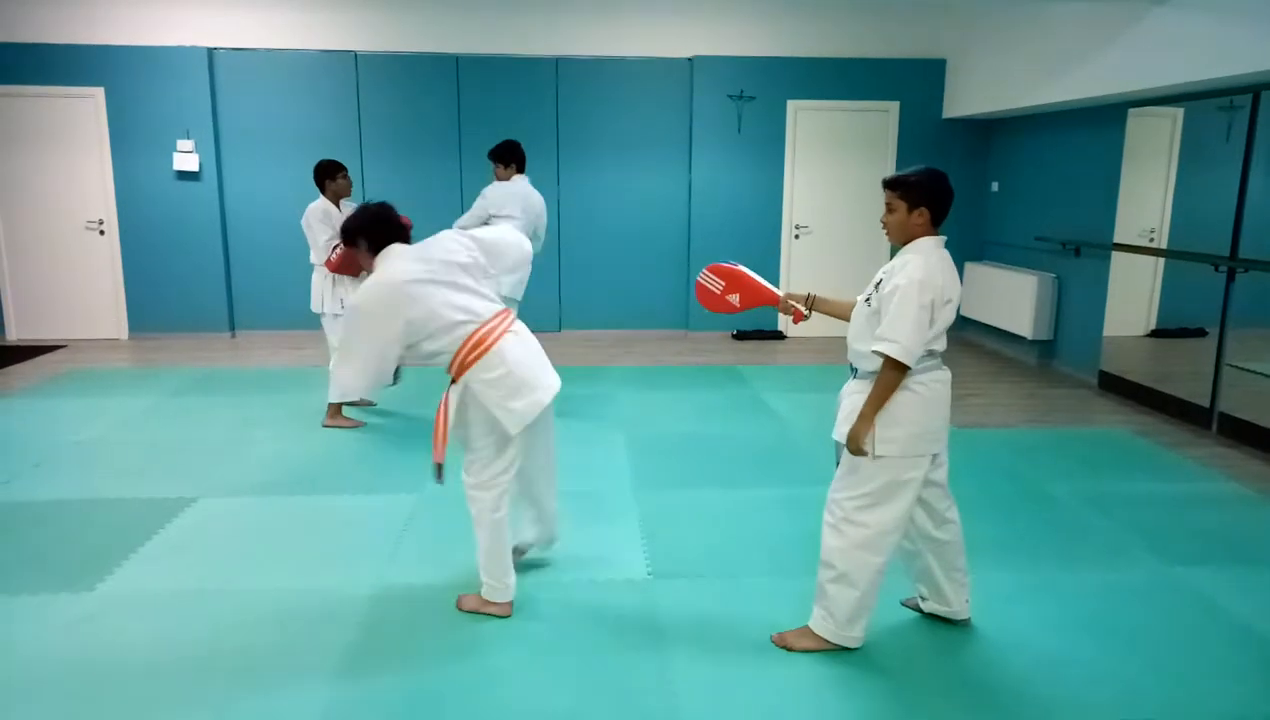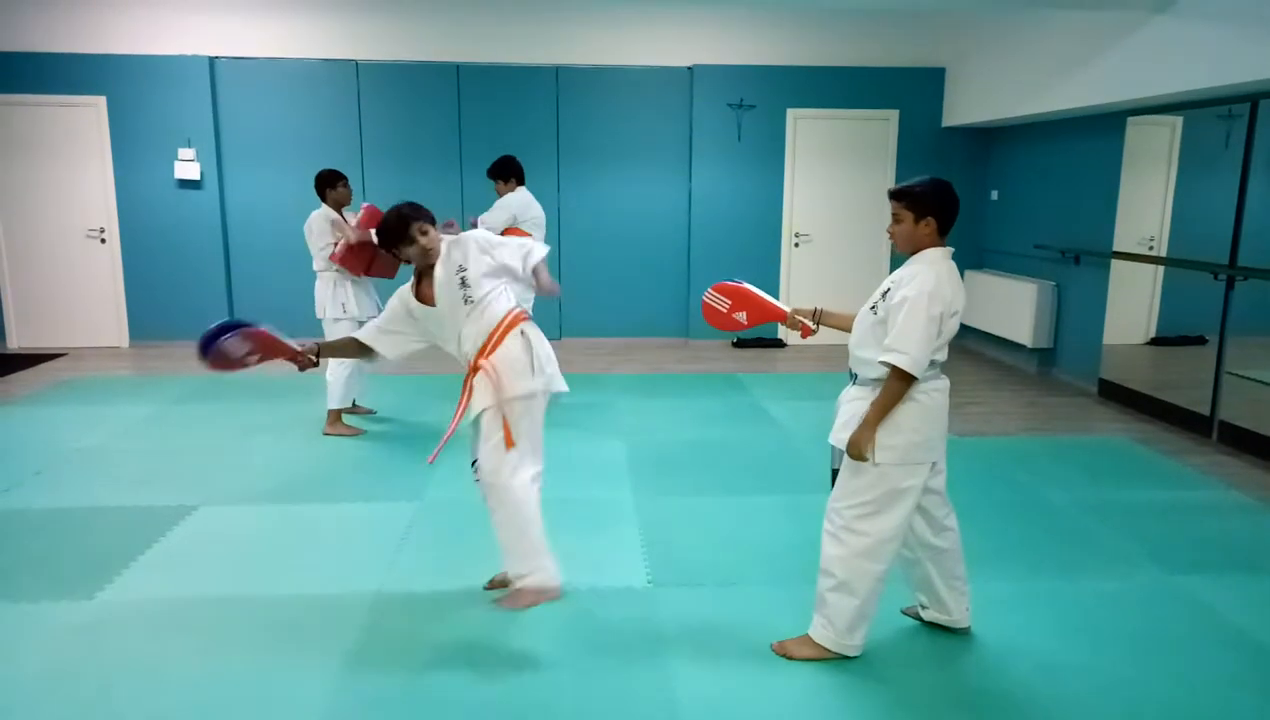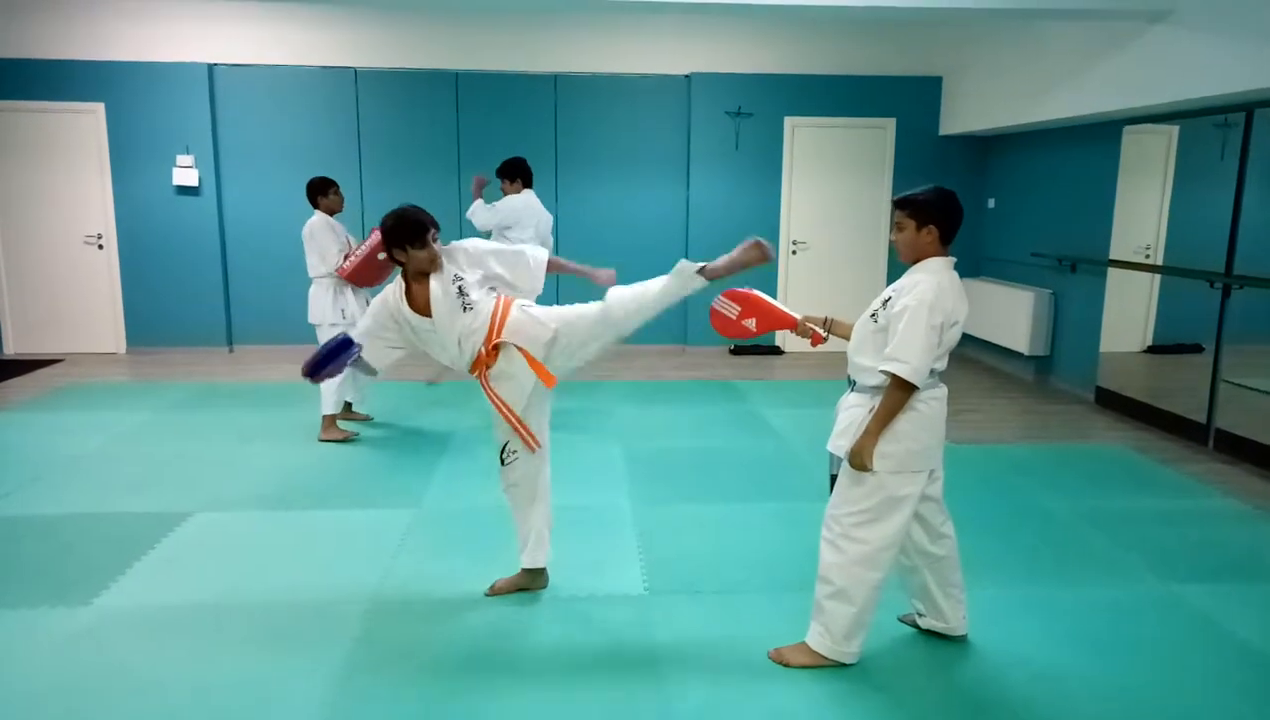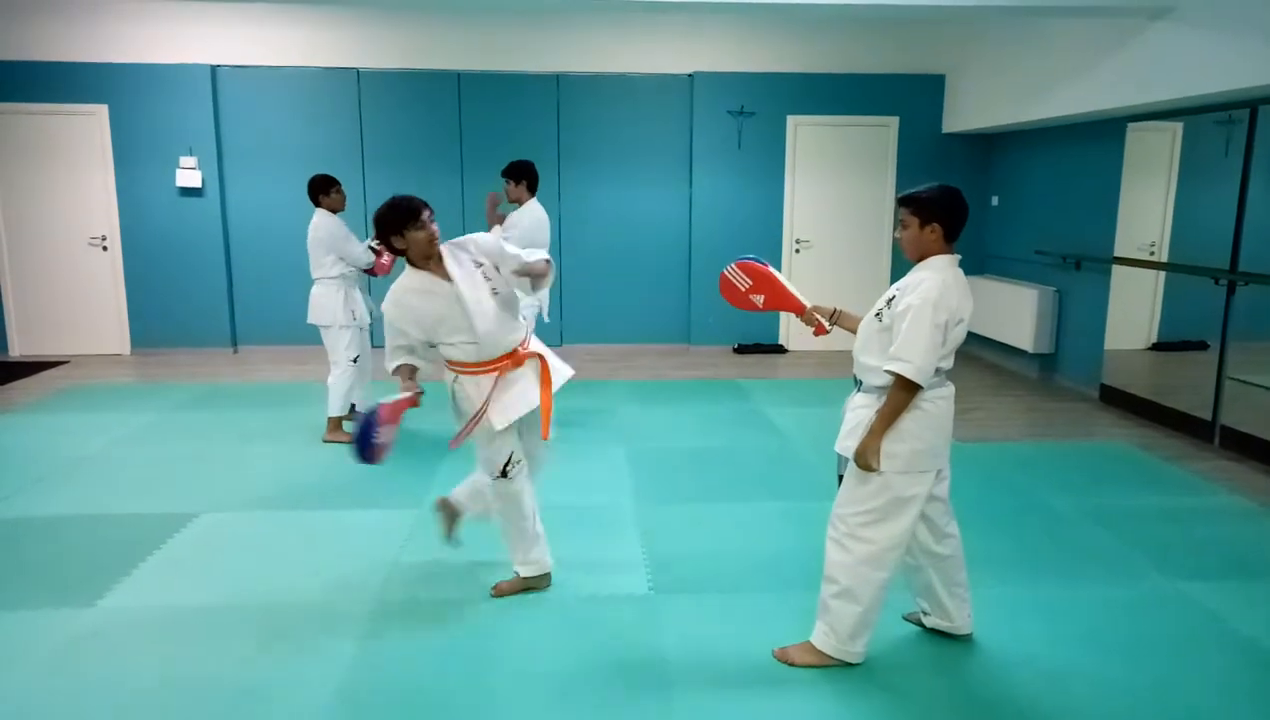
dt=0.3s
person 1, frame 1
left shoulder: (914, 270)
right shoulder: (930, 261)
left elbow: (898, 355)
right elbow: (877, 315)
left wrist: (865, 419)
right wrist: (810, 302)
left hip: (899, 406)
right hip: (920, 404)
left knee: (856, 514)
right knee: (928, 505)
left ankle: (834, 626)
right ankle: (948, 600)
person 1, frame 2
left shoulder: (925, 281)
right shoulder: (927, 271)
left elbow: (904, 365)
right elbow: (882, 327)
left wrist: (867, 427)
right wrist: (816, 316)
left hip: (896, 414)
right hip: (914, 414)
left knee: (856, 522)
right knee: (926, 513)
left ankle: (834, 634)
right ankle: (947, 609)
person 1, frame 3
left shoulder: (926, 290)
right shoulder: (931, 281)
left elbow: (905, 374)
right elbow: (889, 339)
left wrist: (869, 436)
right wrist: (825, 324)
left hip: (895, 422)
right hip: (913, 422)
left knee: (855, 531)
right knee: (924, 520)
left ankle: (831, 642)
right ankle: (944, 616)
person 1, frame 4
left shoulder: (930, 288)
right shoulder: (939, 279)
left elbow: (909, 373)
right elbow: (895, 336)
left wrist: (874, 436)
right wrist: (833, 316)
left hip: (902, 421)
right hip: (922, 420)
left knee: (859, 529)
right knee: (929, 520)
left ankle: (835, 641)
right ankle: (948, 615)
person 2, frame 1
left shoulder: (370, 302)
right shoulder: (444, 245)
left elbow: (353, 383)
right elbow: (517, 245)
left wrist: (385, 362)
left hip: (486, 380)
right hip: (518, 349)
left knee: (487, 482)
right knee: (529, 460)
left ankle: (497, 594)
right ankle: (541, 531)
person 2, frame 2
left shoulder: (472, 246)
right shoulder: (410, 301)
left elbow: (531, 254)
right elbow: (372, 340)
left wrist: (541, 279)
right wrist: (316, 351)
left hip: (512, 355)
right hip: (485, 375)
left knee: (506, 466)
right knee: (492, 470)
left ankle: (537, 577)
right ankle: (526, 564)
person 2, frame 3
left shoulder: (461, 255)
right shoulder: (390, 307)
left elbow: (534, 259)
right elbow: (364, 352)
left wrist: (591, 273)
left hip: (531, 336)
right hip: (504, 377)
left knee: (612, 313)
right knee: (519, 470)
left ankle: (709, 270)
right ankle: (533, 567)
person 2, frame 4
left shoulder: (476, 247)
right shoulder: (401, 300)
left elbow: (540, 265)
right elbow: (405, 353)
left wrist: (537, 271)
right wrist: (409, 380)
left hip: (524, 362)
right hip: (482, 387)
left knee: (530, 461)
right knee: (508, 477)
left ankle: (460, 505)
right ankle: (533, 567)
person 3, frame 1
left shoulder: (350, 209)
right shoulder: (316, 211)
right elbow: (330, 252)
left hip: (352, 283)
right hip: (333, 286)
right ankle: (333, 414)
person 3, frame 2
left shoulder: (349, 218)
right shoulder: (319, 219)
right elbow: (328, 255)
left hip: (356, 288)
right hip: (336, 291)
left ankle: (348, 403)
right ankle: (333, 421)
person 3, frame 3
left shoulder: (333, 225)
right shoulder: (319, 224)
right elbow: (338, 262)
left hip: (345, 296)
right hip: (331, 297)
left ankle: (345, 408)
right ankle: (328, 427)
person 3, frame 4
left shoulder: (324, 222)
right shoulder: (330, 224)
right elbow: (361, 257)
left wrist: (372, 256)
right wrist: (380, 242)
left hip: (342, 296)
right hip: (337, 298)
left knee: (359, 356)
right knee: (345, 361)
left ankle: (349, 409)
right ankle: (334, 428)
